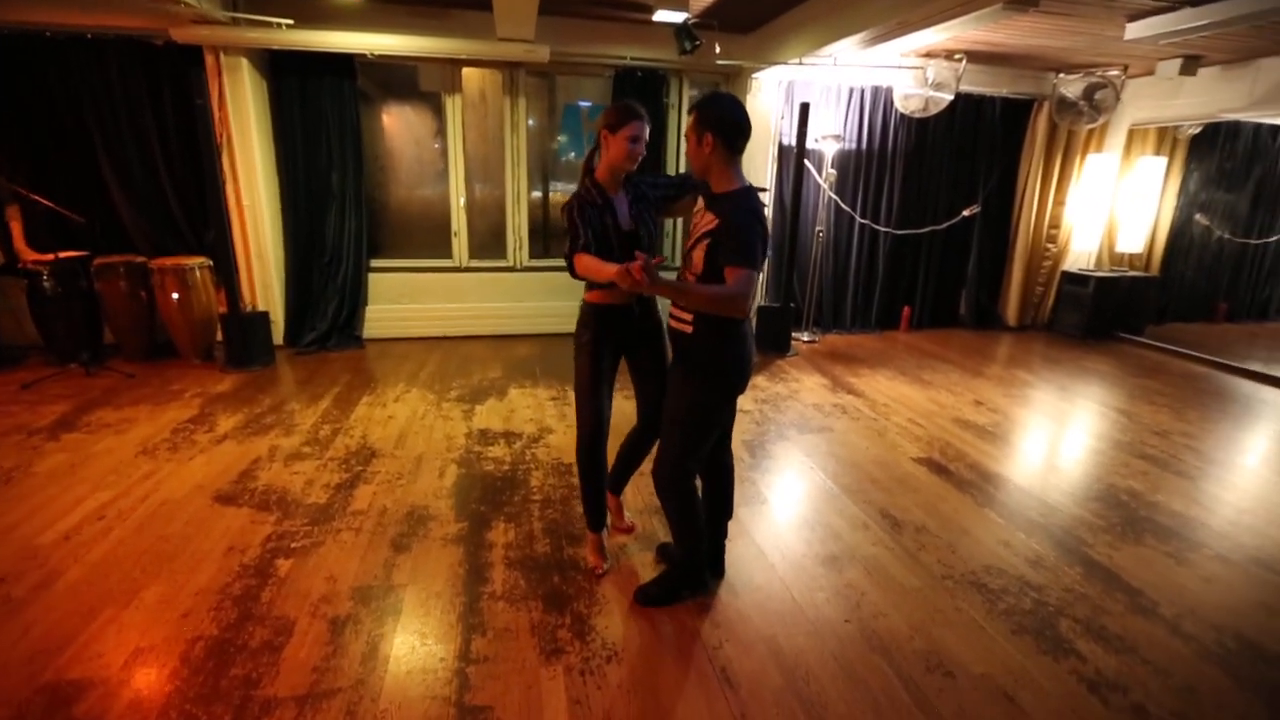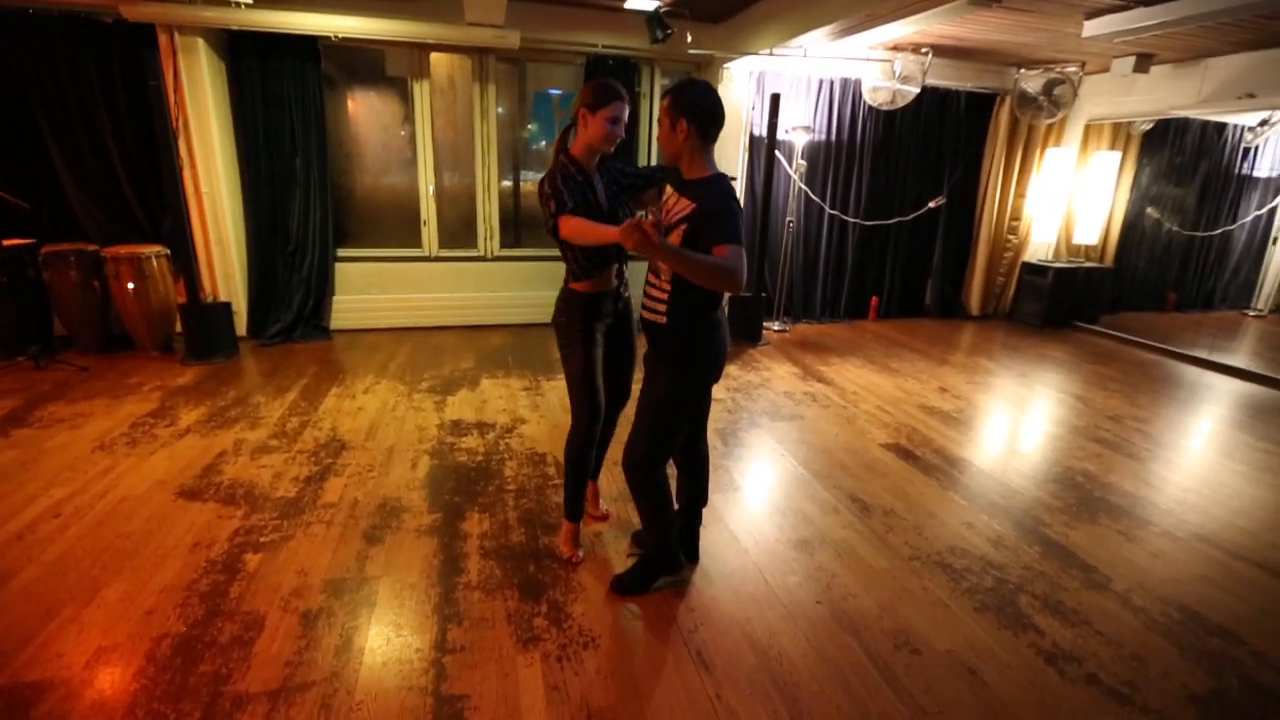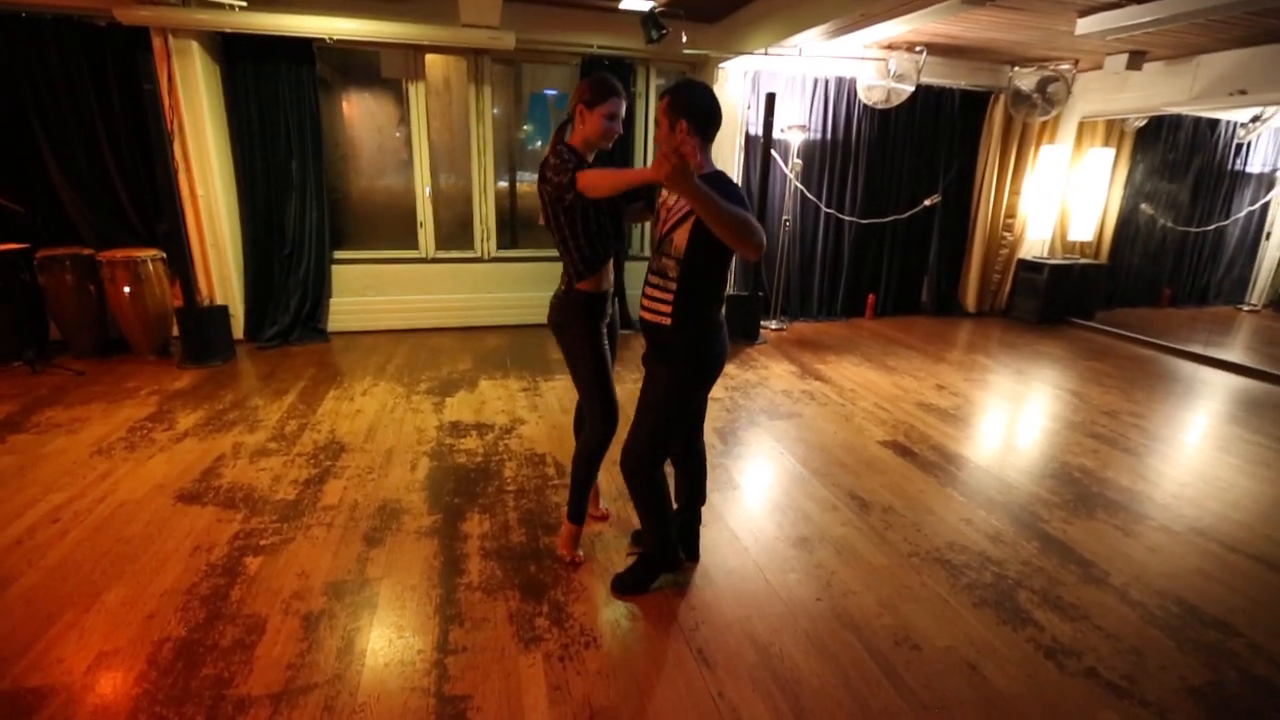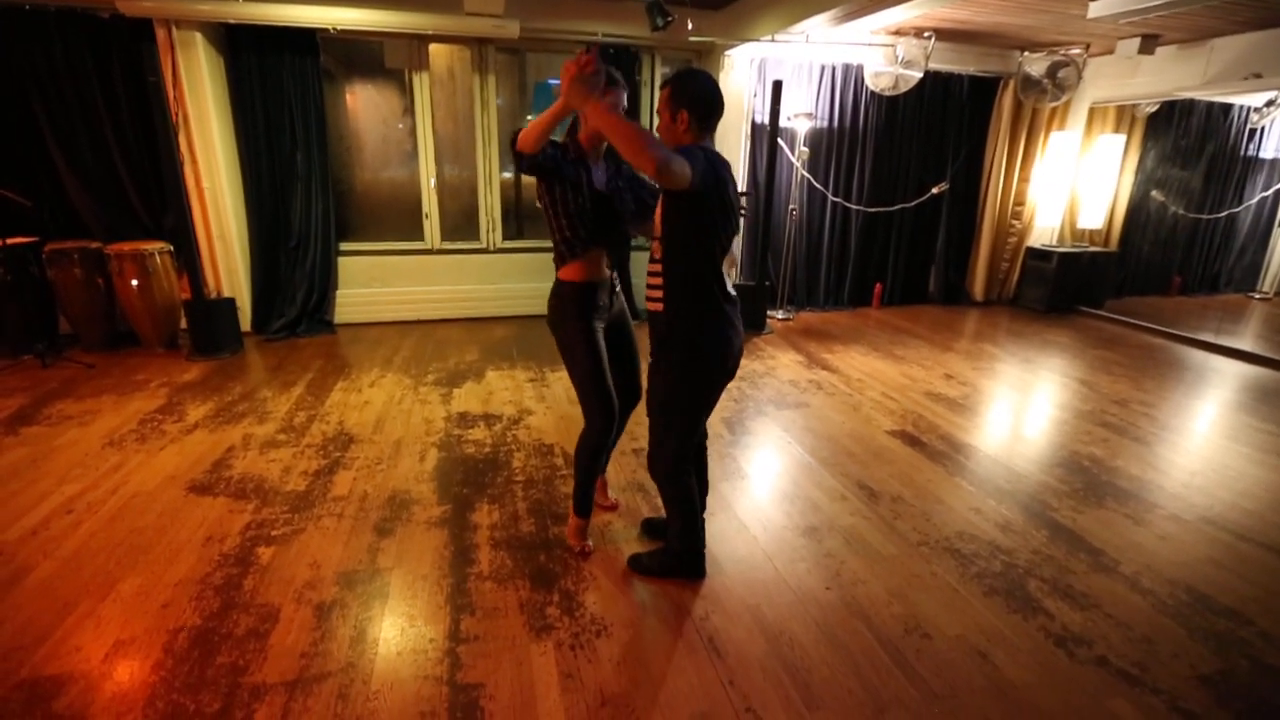
dt=0.5s
person 1, frame 1
left shoulder: (741, 215)
right shoulder: (715, 196)
left elbow: (739, 299)
right elbow: (686, 223)
left wrist: (662, 287)
left hip: (711, 361)
right hip: (712, 356)
left knee: (672, 469)
right knee: (714, 457)
left ankle: (690, 569)
right ankle: (709, 553)
person 1, frame 2
left shoulder: (716, 201)
right shoulder: (681, 183)
left elbow: (734, 277)
left wrist: (662, 251)
left hip: (685, 351)
right hip: (689, 345)
left knee: (642, 459)
right knee: (688, 444)
left ankle: (663, 553)
right ankle: (683, 537)
person 1, frame 3
left shoulder: (715, 193)
right shoulder: (675, 188)
left elbow: (754, 244)
left wrist: (692, 185)
left hip: (687, 351)
right hip: (681, 345)
left knee: (639, 458)
right knee: (685, 443)
left ankle: (660, 551)
right ankle: (683, 537)
person 1, frame 4
left shoulder: (698, 166)
right shoulder: (708, 170)
left elbow: (655, 161)
left wrist: (586, 99)
left hip: (695, 342)
right hip: (708, 332)
left knee: (669, 454)
right knee: (686, 436)
left ankle: (686, 553)
right ankle: (686, 524)
person 2, frame 1
left shoulder: (646, 189)
right shoulder: (580, 205)
left elbow: (695, 187)
right elbow: (579, 261)
right wrist: (617, 273)
left hip: (646, 318)
right hip: (600, 323)
left knee: (654, 419)
right knee: (592, 430)
left ankle: (613, 492)
right ankle: (595, 532)
person 2, frame 2
left shoulder: (612, 173)
right shoulder: (557, 180)
left elbow: (660, 180)
right elbow: (568, 225)
right wrist: (620, 233)
left hip: (620, 301)
right hip: (581, 309)
left knee: (617, 398)
right knee: (588, 415)
left ankle: (590, 482)
right ankle: (571, 522)
person 2, frame 3
left shoulder: (596, 172)
right shoulder: (558, 165)
left elbow: (636, 202)
right elbow: (586, 184)
right wrist: (653, 171)
left hip: (603, 303)
right hip: (578, 309)
left knee: (594, 403)
right knee: (604, 417)
left ankle: (588, 489)
right ankle: (571, 525)
person 2, frame 4
left shoulder: (619, 171)
right shoulder: (558, 160)
left elbow: (659, 208)
right elbow: (523, 149)
right wrist: (567, 100)
left hip: (613, 295)
right hip: (575, 303)
left knee: (629, 394)
right knee: (602, 414)
left ankle: (597, 476)
right ankle: (578, 516)
